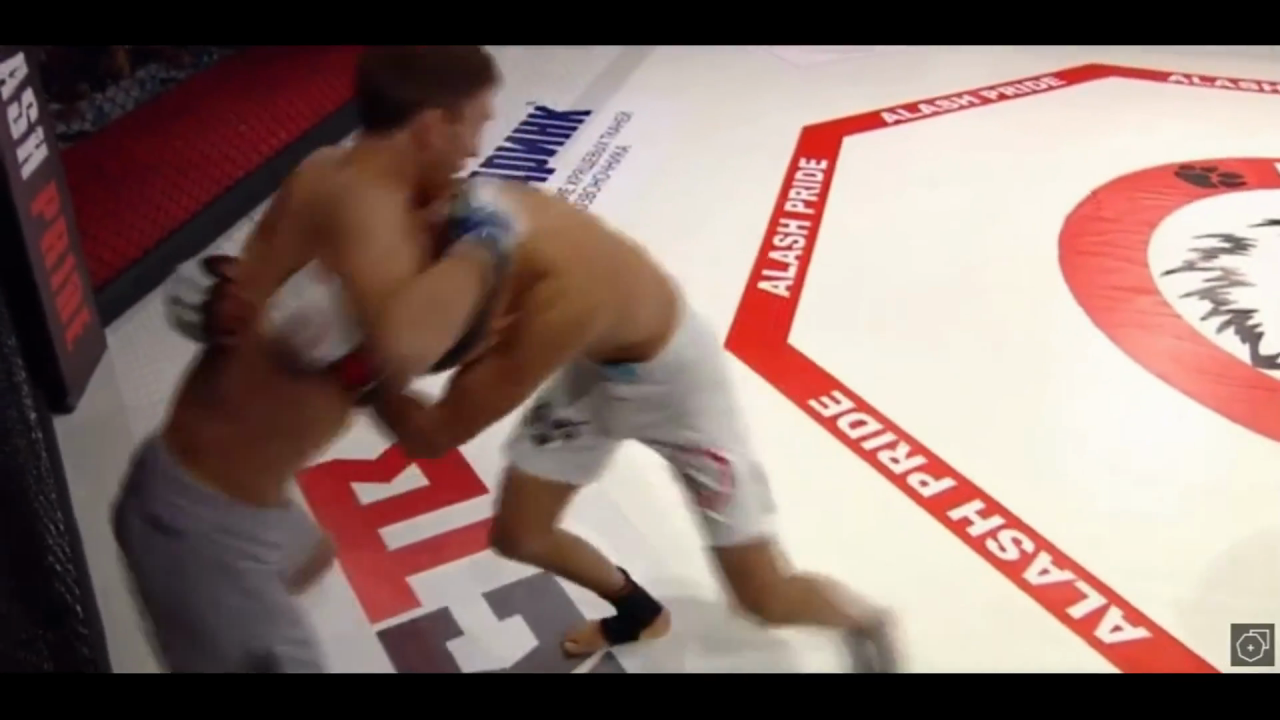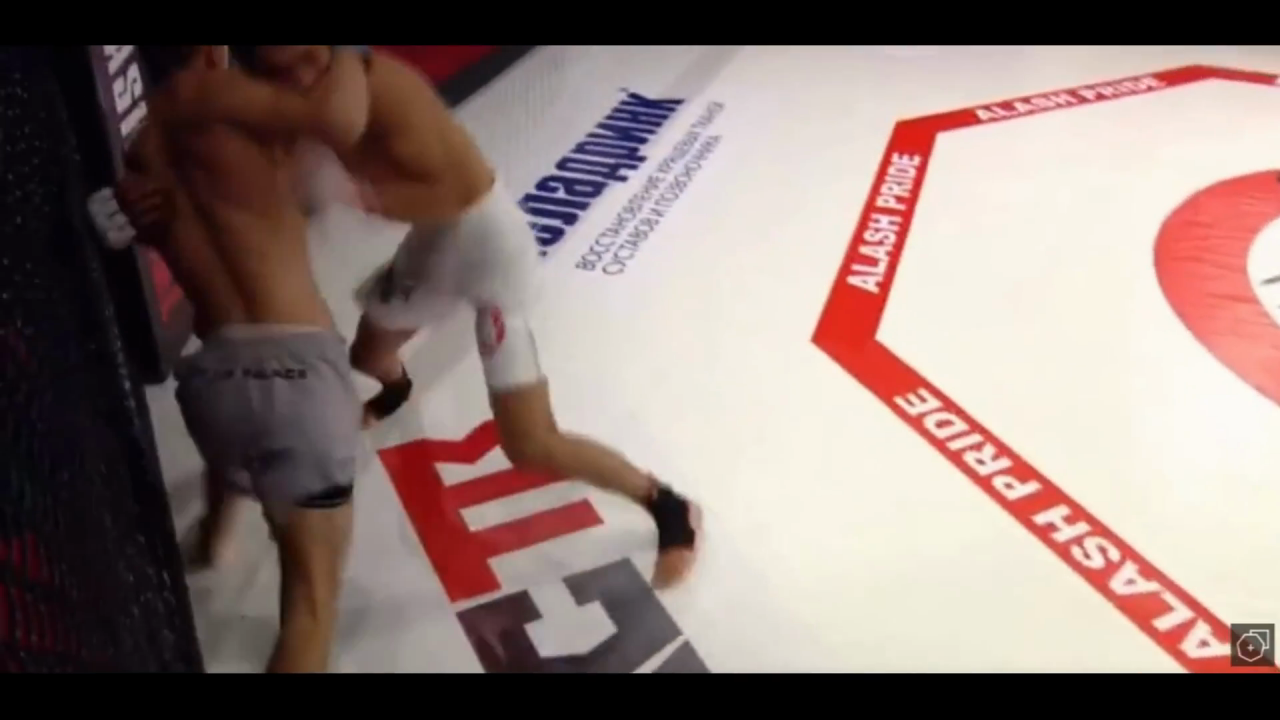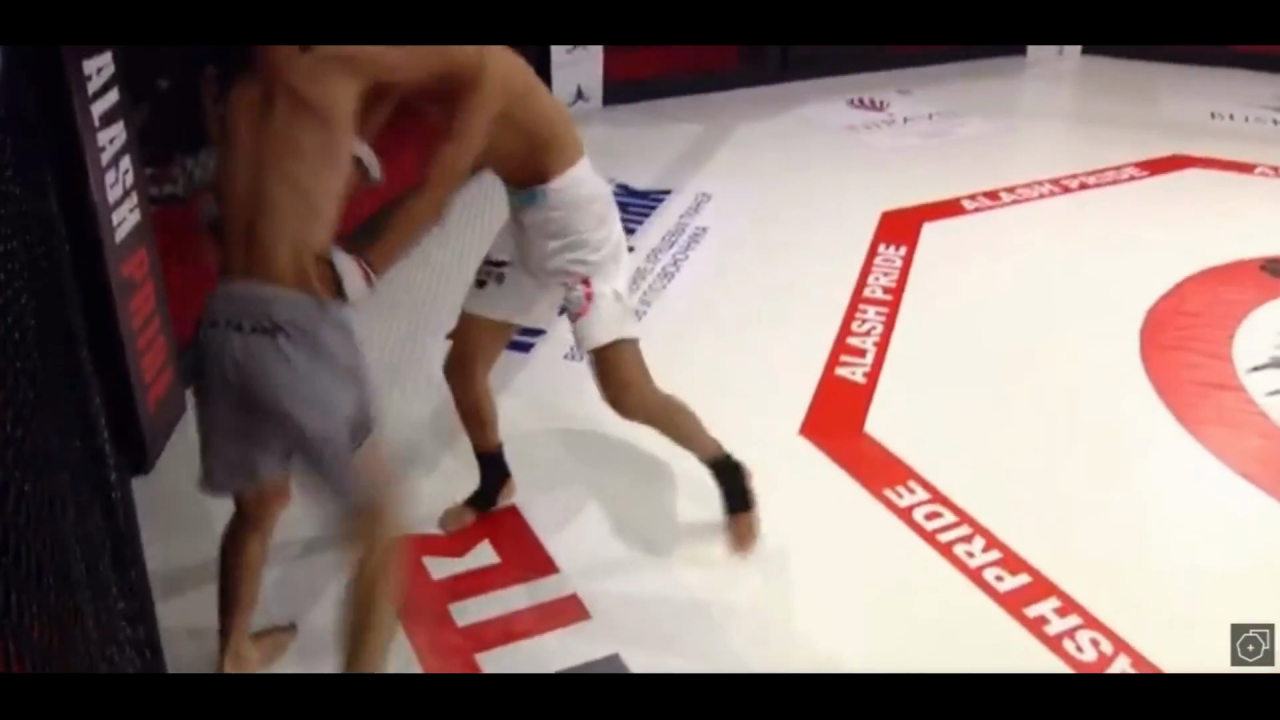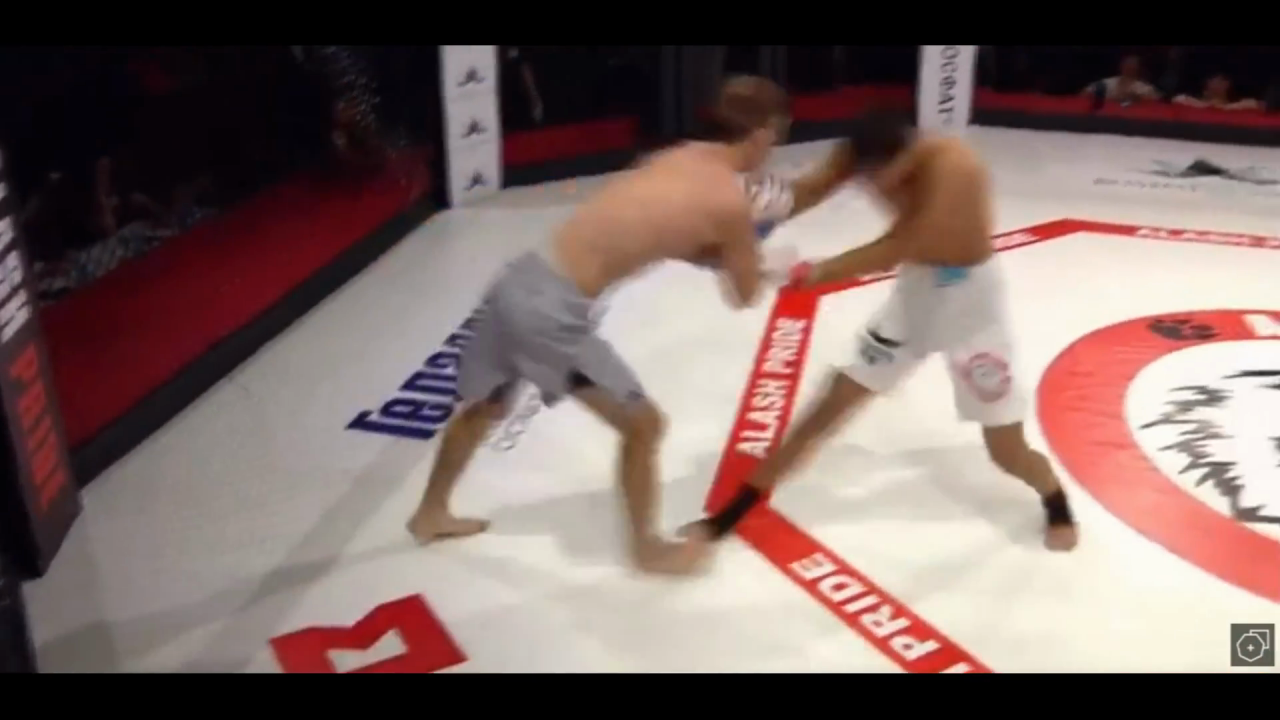
dt=1s
person 1, frame 1
left shoulder: (322, 175)
right shoulder: (358, 202)
right elbow: (399, 345)
right wrist: (478, 246)
right hip: (211, 527)
left knee: (306, 559)
person 1, frame 2
left shoulder: (142, 154)
right shoulder: (198, 97)
right elbow: (340, 120)
right wrist: (344, 60)
left hip: (217, 374)
right hip: (300, 372)
left knee: (232, 457)
right knee: (311, 603)
left ankle: (214, 534)
person 1, frame 3
left shoulder: (245, 99)
right shoulder: (325, 64)
right elbow: (446, 64)
left hip: (225, 328)
right hip: (297, 331)
left knee: (260, 503)
right knee: (377, 523)
left ankle: (236, 652)
right ankle: (363, 670)
person 1, frame 4
left shoulder: (684, 156)
right shoulder: (731, 204)
right elbow: (743, 295)
left hip: (521, 280)
right hip: (549, 310)
left knee: (485, 404)
right knee: (644, 424)
left ankle: (430, 513)
right ankle: (645, 547)
person 2, frame 1
left shoulder: (564, 303)
right shoulder: (469, 205)
left elbow: (435, 435)
left hip: (672, 384)
right hip: (592, 375)
left knee: (766, 600)
right knee: (513, 534)
left ankle: (864, 625)
right ankle: (635, 608)
person 2, frame 2
left shoulder: (383, 87)
left elbow: (443, 191)
left wrist: (359, 192)
left hip: (487, 240)
right hip: (437, 234)
left knee: (530, 446)
right knee: (368, 358)
left ankle: (669, 506)
right ankle: (397, 390)
person 2, frame 3
left shoulder: (478, 69)
left elbow: (434, 197)
left hip: (573, 214)
right hip: (529, 212)
left knee: (627, 394)
right knee: (462, 367)
left ankle: (730, 476)
right ankle: (494, 483)
person 2, frame 4
left shoulder: (953, 169)
right shoulder: (881, 159)
left elbow: (891, 252)
left wrist: (807, 273)
left hip: (971, 300)
right hip: (914, 293)
left knee: (1008, 453)
right knee: (827, 410)
left ankle: (1057, 502)
right ankle: (739, 508)
